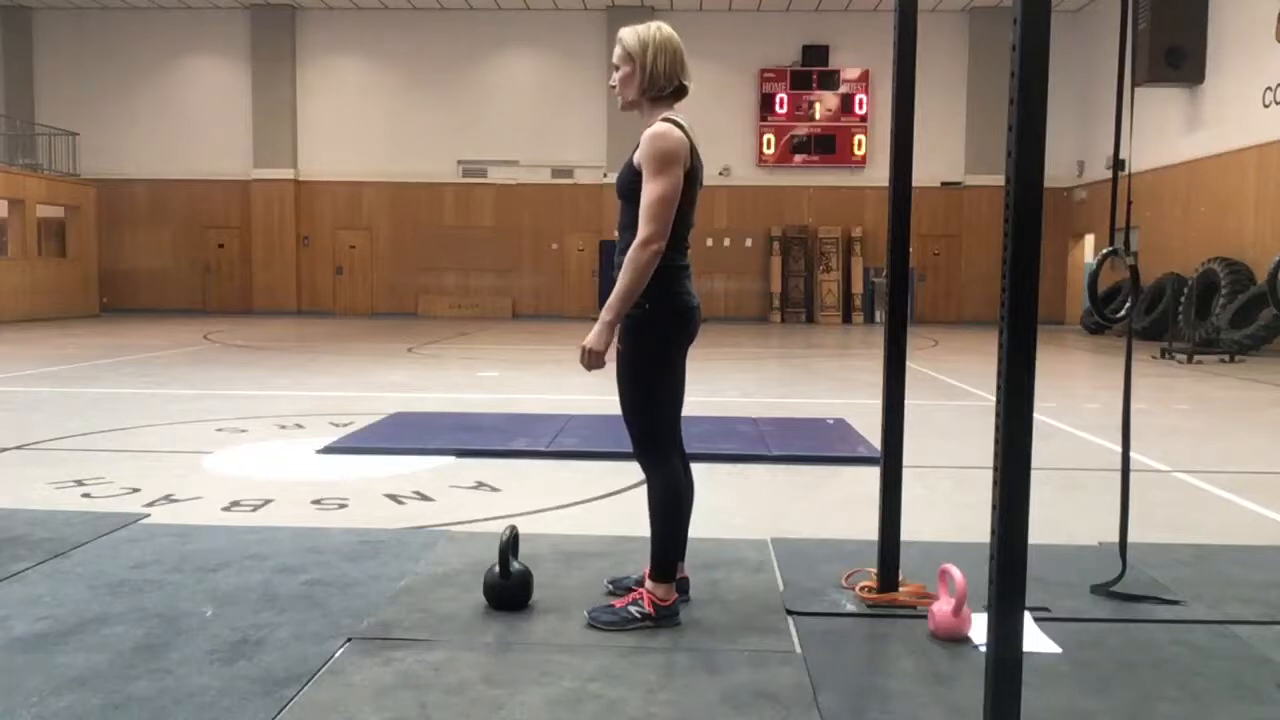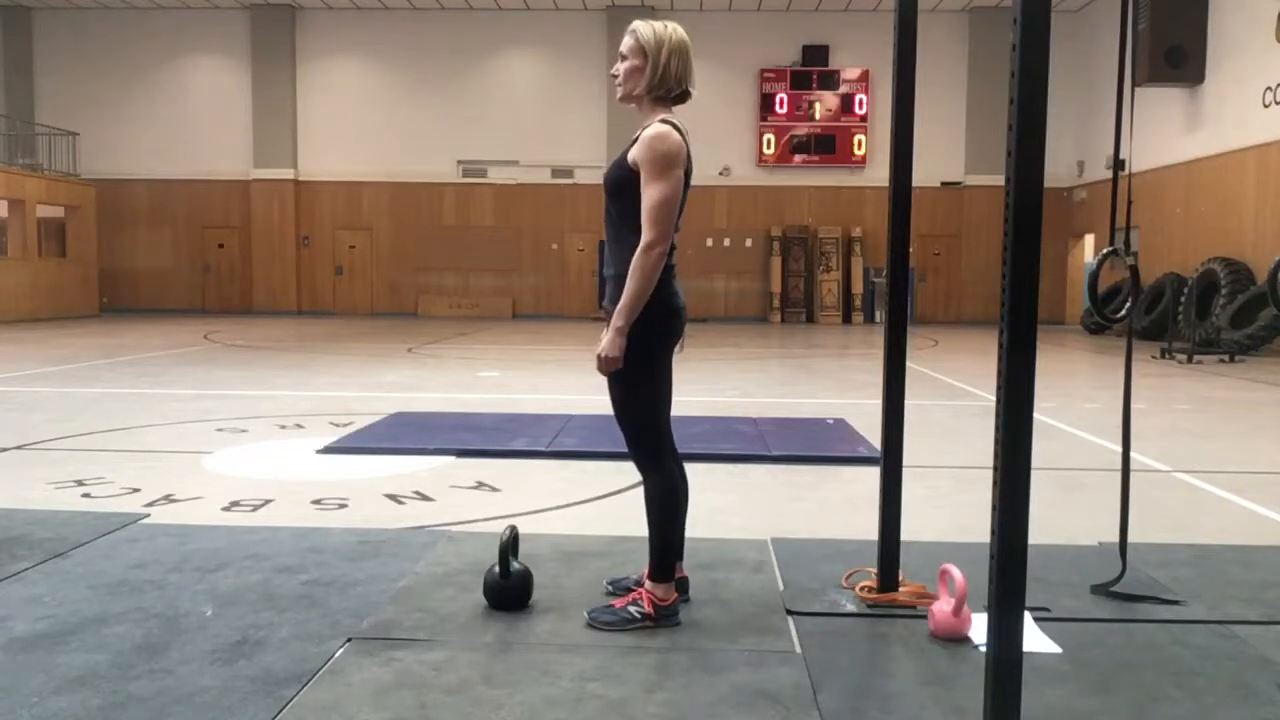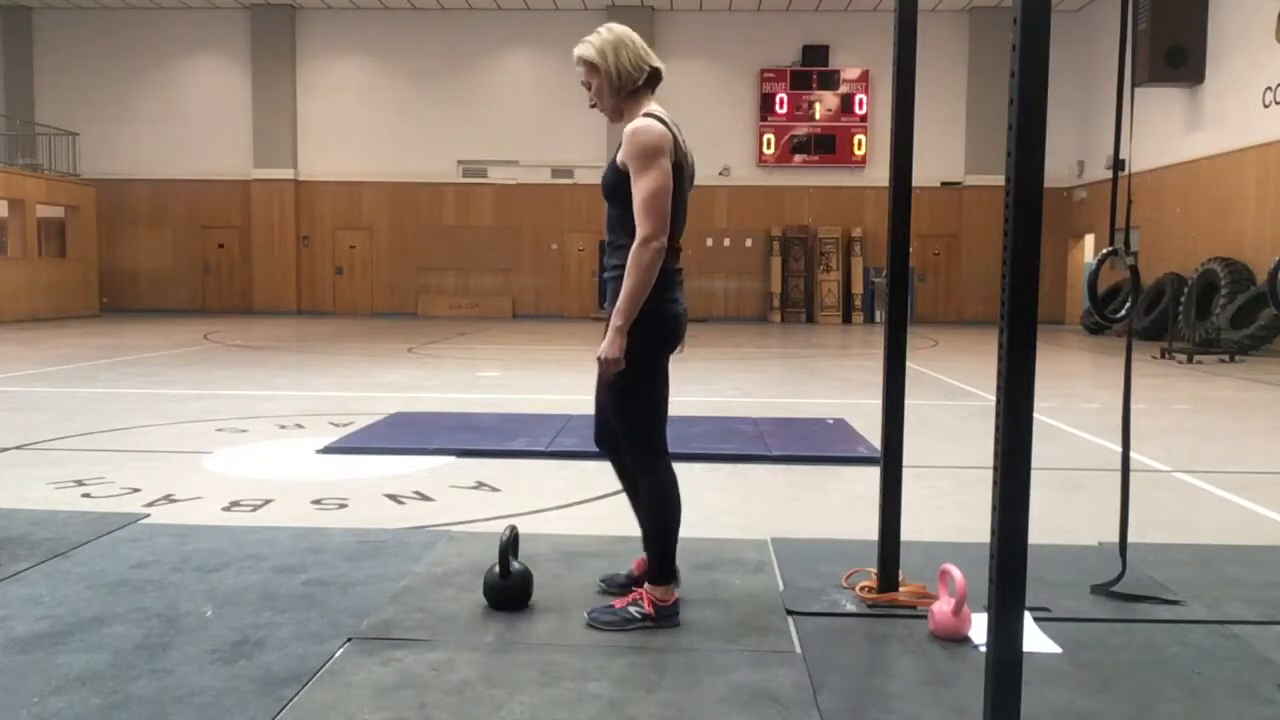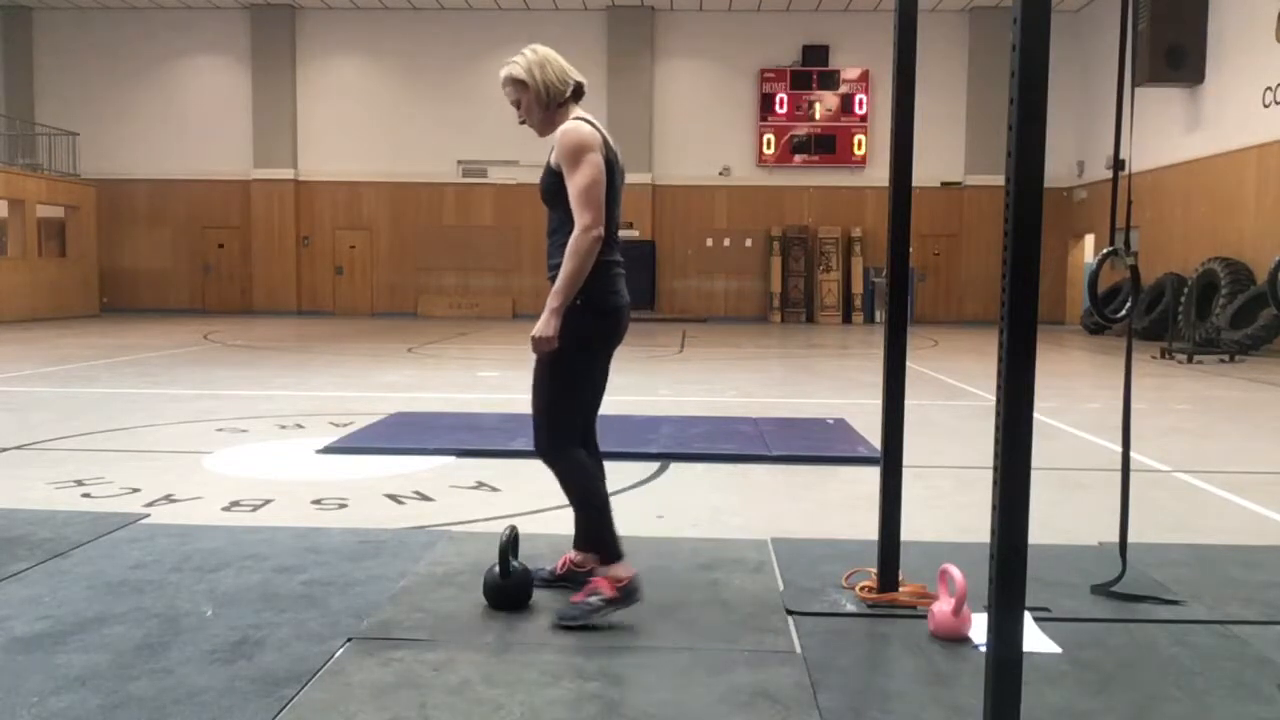
dt=1s
person 1, frame 1
left shoulder: (663, 136)
right shoulder: (665, 133)
left elbow: (650, 242)
left wrist: (606, 323)
left hip: (656, 311)
right hip: (663, 308)
left knee: (656, 451)
right knee: (664, 448)
left ankle: (661, 594)
right ankle: (668, 571)
person 1, frame 2
left shoulder: (660, 137)
right shoulder: (656, 134)
left elbow: (653, 243)
left wrist: (618, 327)
left hip: (643, 314)
right hip: (645, 310)
left knee: (651, 451)
right knee: (657, 449)
left ankle: (660, 595)
right ankle: (668, 572)
person 1, frame 3
left shoulder: (644, 131)
right shoulder: (659, 129)
left elbow: (650, 240)
left wrist: (617, 328)
left hip: (643, 314)
right hip: (649, 308)
left knee: (643, 451)
right knee: (615, 439)
left ankle: (660, 594)
right ankle: (656, 560)
person 1, frame 4
left shoulder: (573, 133)
right shoulder: (587, 136)
left elbow: (588, 231)
left wrist: (553, 310)
left hip: (587, 304)
right hip: (600, 301)
left knee: (556, 440)
right knee: (577, 437)
left ankle: (614, 571)
right ankle: (586, 556)
